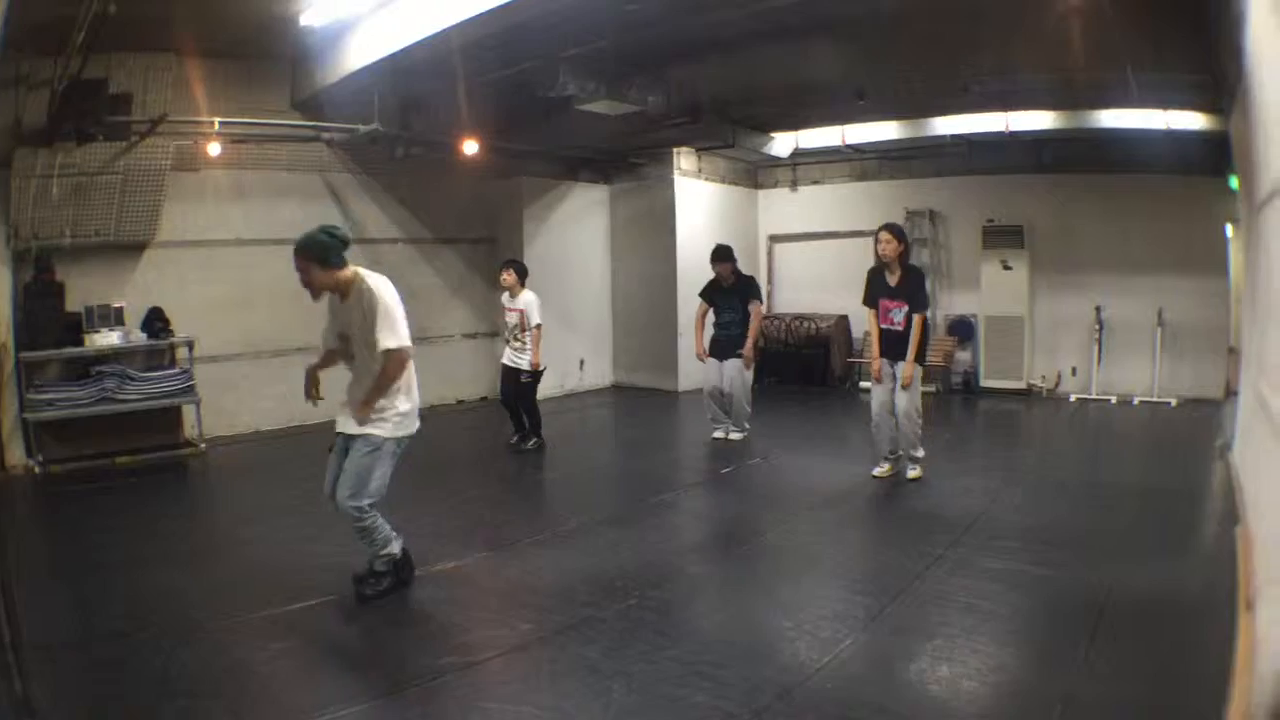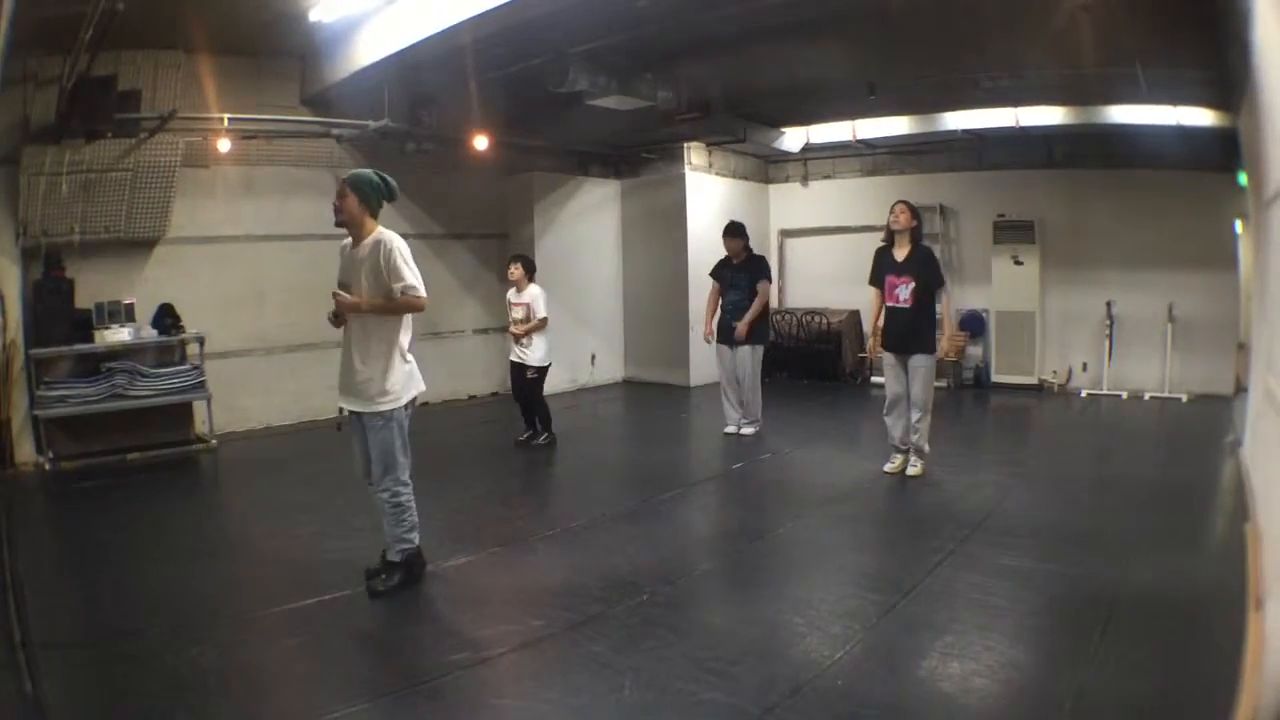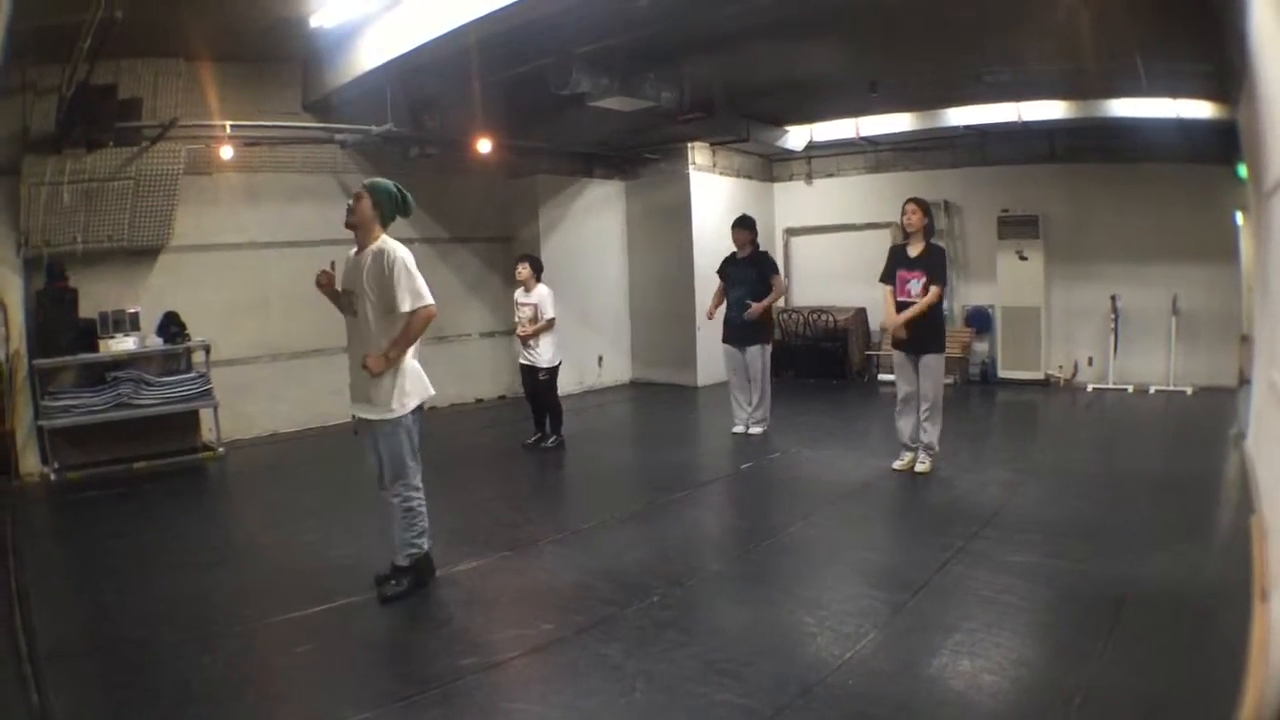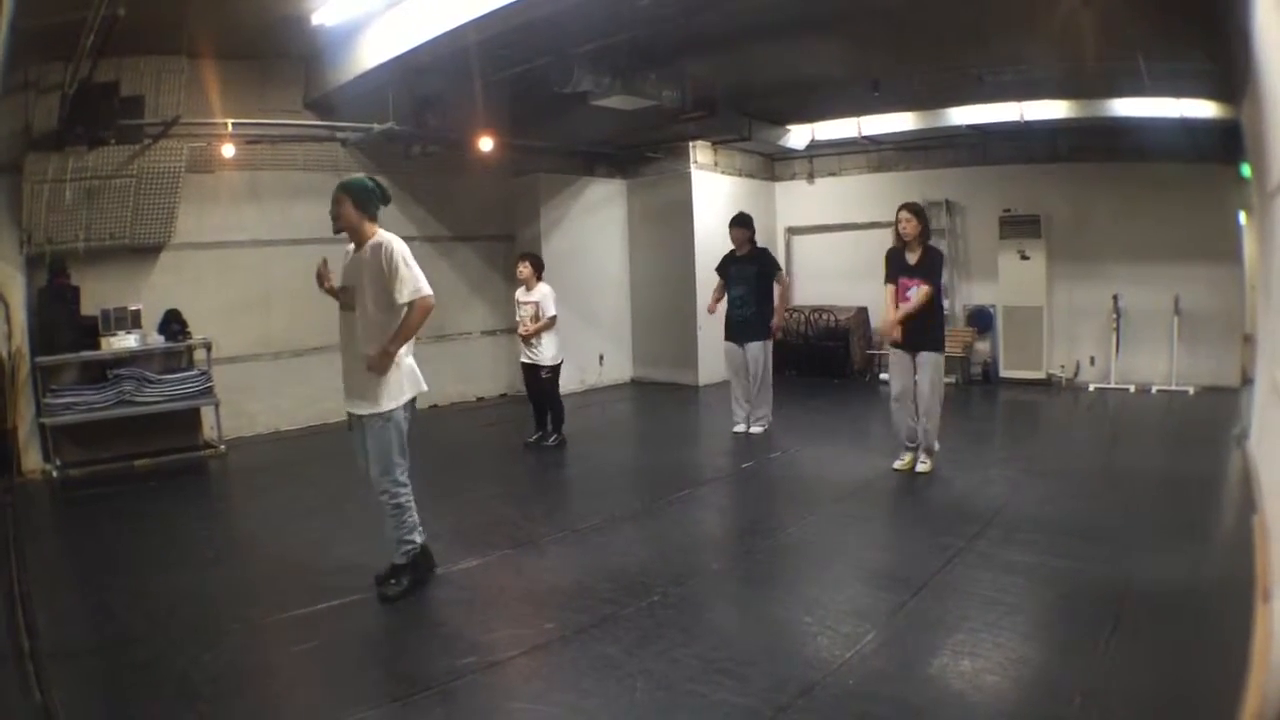
dt=1s
person 1, frame 1
left shoulder: (375, 290)
right shoulder: (335, 298)
left elbow: (400, 353)
left wrist: (368, 403)
right wrist: (316, 369)
left hip: (388, 414)
right hip: (359, 412)
left knee: (354, 499)
right knee: (335, 492)
left ankle: (393, 564)
right ankle: (388, 556)
person 1, frame 2
left shoulder: (388, 245)
right shoulder: (346, 249)
left elbow: (416, 300)
left wrist: (361, 305)
right wrist: (341, 313)
left hip: (388, 384)
right hip: (358, 383)
left knee: (392, 479)
right knee: (374, 477)
left ankle: (406, 558)
right ankle: (397, 552)
person 1, frame 3
left shoulder: (391, 254)
right shoulder: (353, 258)
left elbow: (426, 310)
left wrist: (389, 357)
right wrist: (331, 292)
left hip: (395, 391)
right hip: (367, 392)
left knee: (404, 482)
right knee: (389, 482)
left ankle: (414, 562)
right ankle: (409, 558)
person 1, frame 4
left shoulder: (388, 247)
right shoulder: (352, 252)
left elbow: (424, 301)
left wrist: (389, 350)
right wrist: (329, 288)
left hip: (388, 386)
right hip: (360, 386)
left knee: (390, 477)
right knee: (376, 475)
left ankle: (414, 557)
right ankle: (408, 554)
person 2, frame 1
left shoulder: (915, 275)
right shoulder: (874, 275)
left elbow: (918, 320)
right elbow: (872, 316)
left wrist: (910, 362)
right wrist: (875, 356)
left hip: (908, 351)
right hip: (884, 351)
left knee: (906, 407)
right knee: (879, 408)
left ankle: (914, 458)
right ankle: (889, 458)
person 2, frame 2
left shoulder: (924, 254)
right shoulder: (881, 254)
left elbow: (941, 294)
left wrist: (947, 334)
right wrist: (871, 331)
left hip: (920, 339)
right hip: (892, 338)
left knee: (919, 400)
right knee: (895, 397)
left ankle: (917, 454)
right ankle: (899, 451)
person 2, frame 3
left shoulder: (936, 253)
right shoulder: (895, 252)
left elbow: (934, 295)
right elbow: (889, 291)
left wrist: (903, 317)
right wrist: (893, 320)
left hip: (930, 336)
right hip: (903, 336)
left knee: (930, 397)
right knee: (905, 395)
left ankle: (927, 451)
right ankle: (909, 449)
person 2, frame 4
left shoulder: (934, 256)
right shoulder: (893, 255)
left elbow: (924, 294)
right elbow: (891, 292)
left wrist: (896, 316)
right wrist: (891, 323)
left hip: (929, 337)
right hip: (902, 335)
left knee: (928, 397)
right knee: (900, 395)
left ankle: (927, 450)
right ankle: (909, 448)
person 3, frame 1
left shoulder: (748, 284)
right shoulder: (712, 286)
left elbow: (756, 314)
right elbow: (700, 315)
left wrist: (749, 345)
right wrist: (699, 343)
left hip: (740, 348)
right hip: (717, 346)
left knee: (734, 389)
right knee: (711, 388)
left ankle: (738, 427)
right ankle: (721, 425)
person 3, frame 2
left shoulder: (758, 263)
right shoulder: (722, 265)
left elbow: (763, 295)
right elbow: (714, 294)
left wrist: (746, 322)
right wrist: (708, 323)
left hip: (751, 331)
right hip: (726, 330)
left knee: (748, 378)
right knee: (728, 378)
left ankle: (751, 421)
right ankle: (733, 420)
person 3, frame 3
left shoulder: (763, 260)
right shoulder: (728, 262)
left elbow: (780, 289)
right elbow: (721, 290)
left wrist: (762, 305)
right wrist: (713, 306)
left hip: (757, 329)
right hip: (732, 329)
left knee: (758, 377)
right knee: (736, 377)
left ankle: (758, 421)
right ankle: (741, 420)
person 3, frame 4
left shoulder: (763, 256)
right shoulder: (728, 260)
left elbow: (783, 284)
right elbow: (720, 287)
left wrist: (779, 314)
right wrist: (714, 301)
left hip: (758, 328)
right hip: (733, 327)
left knee: (759, 375)
right knee: (737, 376)
left ankle: (760, 420)
right ankle: (741, 419)
person 4, frame 1
left shoulder: (529, 298)
right shoulder: (504, 297)
left elbow: (536, 328)
left wrist: (535, 354)
right wrist: (508, 339)
left hip: (528, 360)
right hip: (510, 357)
left knee: (527, 399)
right knee: (507, 396)
left ankle: (536, 437)
right ankle: (520, 431)
person 4, frame 2
left shoulder: (535, 292)
right shoulder: (510, 294)
left elbow: (542, 321)
left wrist: (522, 329)
right wrist: (512, 329)
left hip: (536, 355)
right hip: (517, 354)
left knee: (534, 395)
right knee: (519, 395)
left ankle: (547, 432)
right ankle: (531, 429)
person 4, frame 3
left shoulder: (543, 292)
right shoulder: (518, 294)
left elbow: (550, 321)
left wrist: (530, 331)
right wrist: (519, 330)
left hip: (545, 356)
right hip: (526, 356)
left knee: (548, 396)
right knee: (532, 397)
left ankle: (556, 435)
right ankle: (540, 432)
person 4, frame 4
left shoulder: (544, 291)
right shoulder: (519, 293)
left elbow: (551, 319)
left wrist: (533, 330)
right wrist: (520, 330)
left hip: (547, 354)
right hip: (528, 354)
left knee: (550, 394)
right knee: (534, 395)
left ankle: (557, 433)
right ankle: (541, 430)
